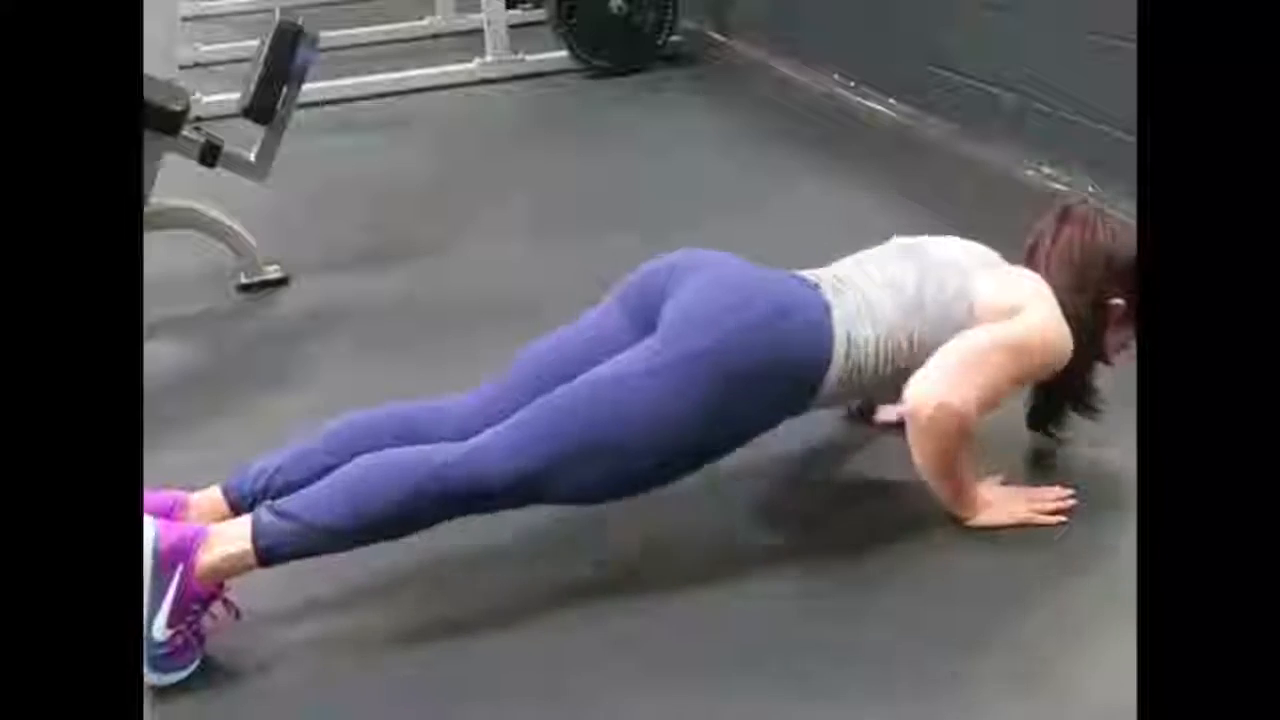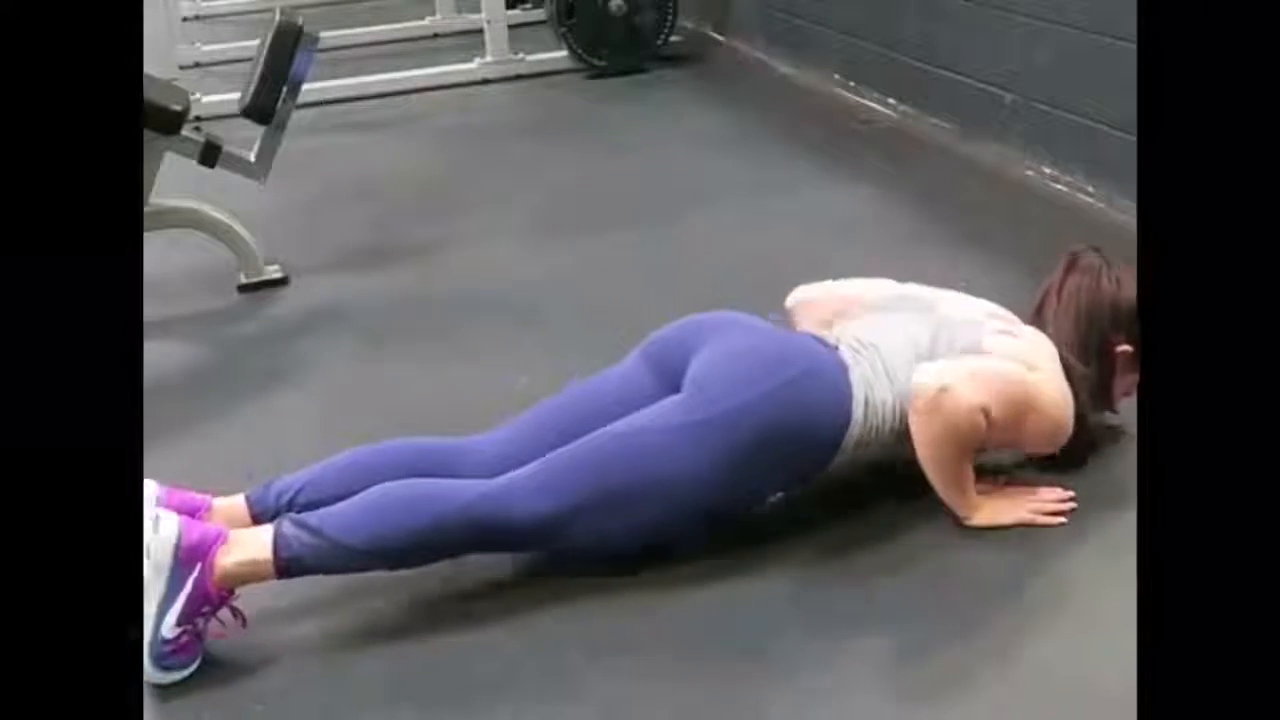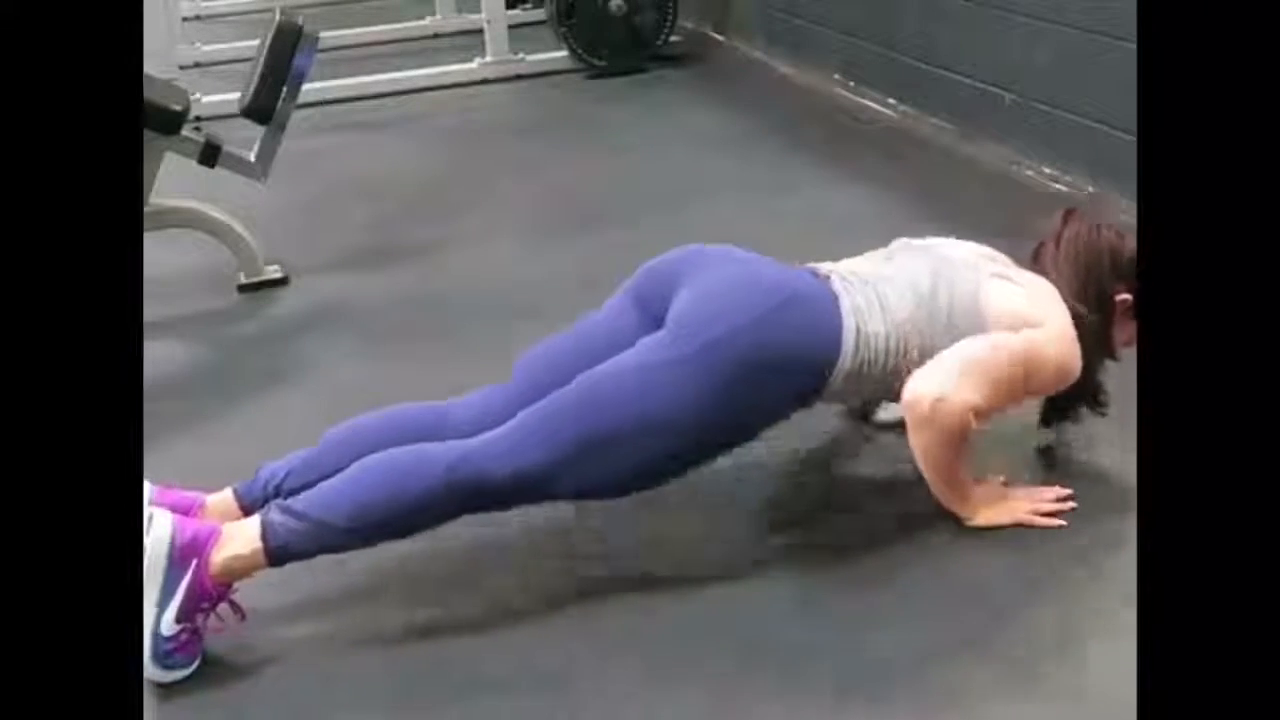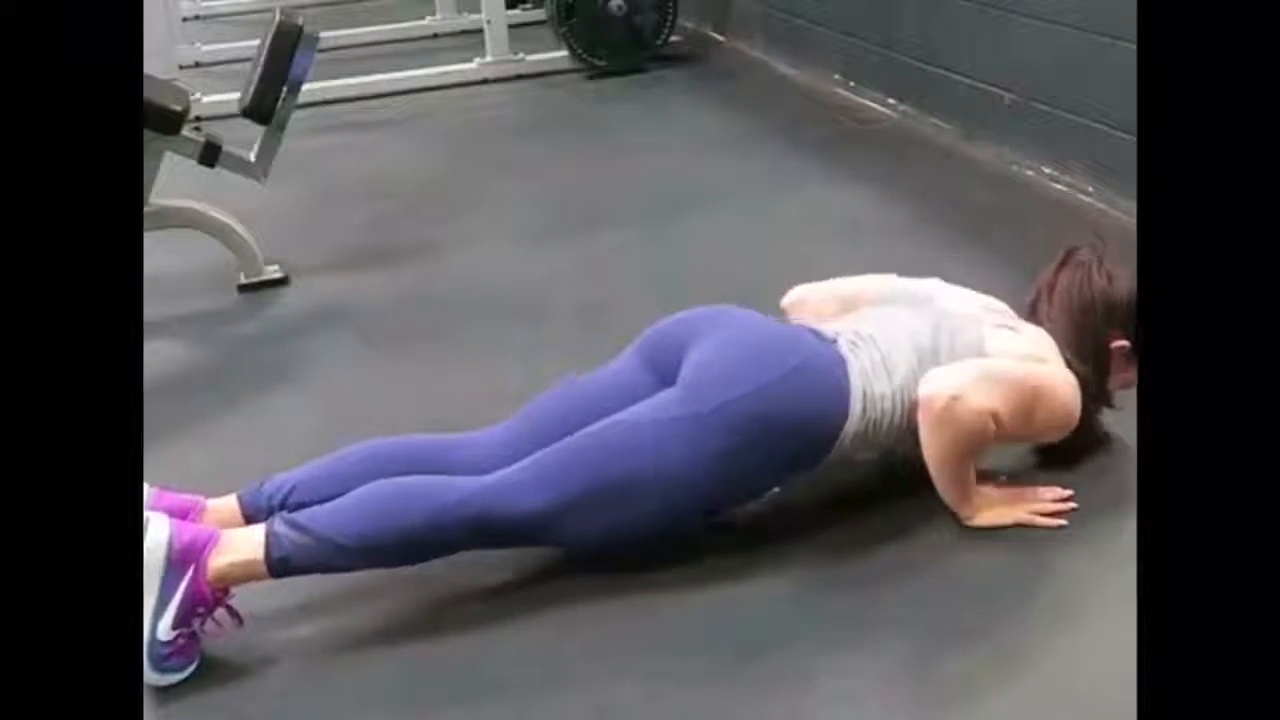
dt=0.7s
person 1, frame 1
left shoulder: (965, 257)
right shoulder: (1048, 327)
right elbow: (938, 406)
left wrist: (870, 381)
right wrist: (966, 501)
left hip: (701, 279)
right hip: (750, 348)
left knee: (457, 426)
right knee: (492, 469)
left ankle: (183, 507)
right ankle: (195, 553)
person 1, frame 2
left shoulder: (976, 309)
right shoulder: (1051, 393)
left elbow: (809, 300)
right elbow: (939, 396)
right wrist: (968, 502)
left hip: (719, 338)
right hip: (774, 407)
left knee: (479, 461)
right knee: (512, 508)
left ankle: (205, 511)
right ankle: (217, 560)
person 1, frame 3
left shoulder: (978, 261)
right shoulder: (1056, 343)
right elbow: (936, 399)
right wrist: (965, 501)
left hip: (709, 273)
right hip: (760, 342)
left knee: (471, 424)
right knee: (502, 466)
left ankle: (195, 508)
right ankle: (210, 554)
person 1, frame 4
left shoulder: (965, 298)
right shoulder: (1056, 382)
left elbow: (804, 299)
right elbow: (950, 405)
right wrist: (970, 503)
left hip: (716, 331)
right hip: (767, 399)
left knee: (476, 458)
right knee: (508, 504)
left ankle: (197, 512)
right ankle: (208, 561)
